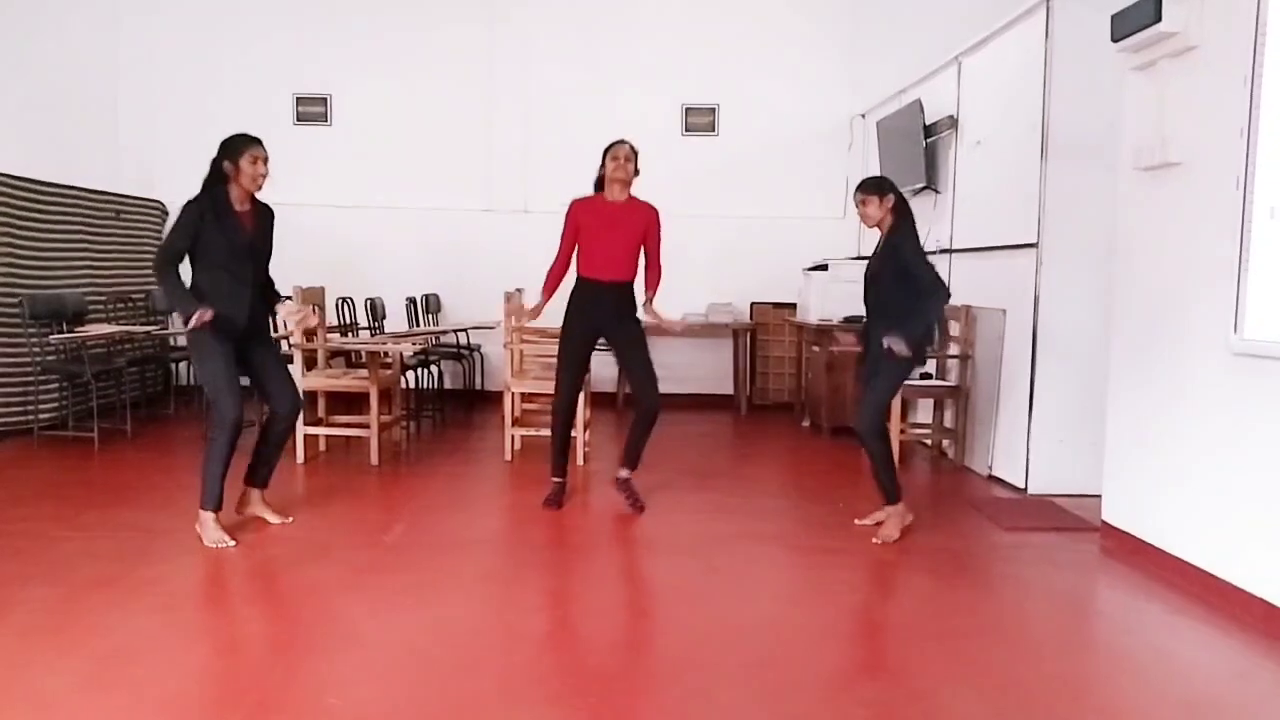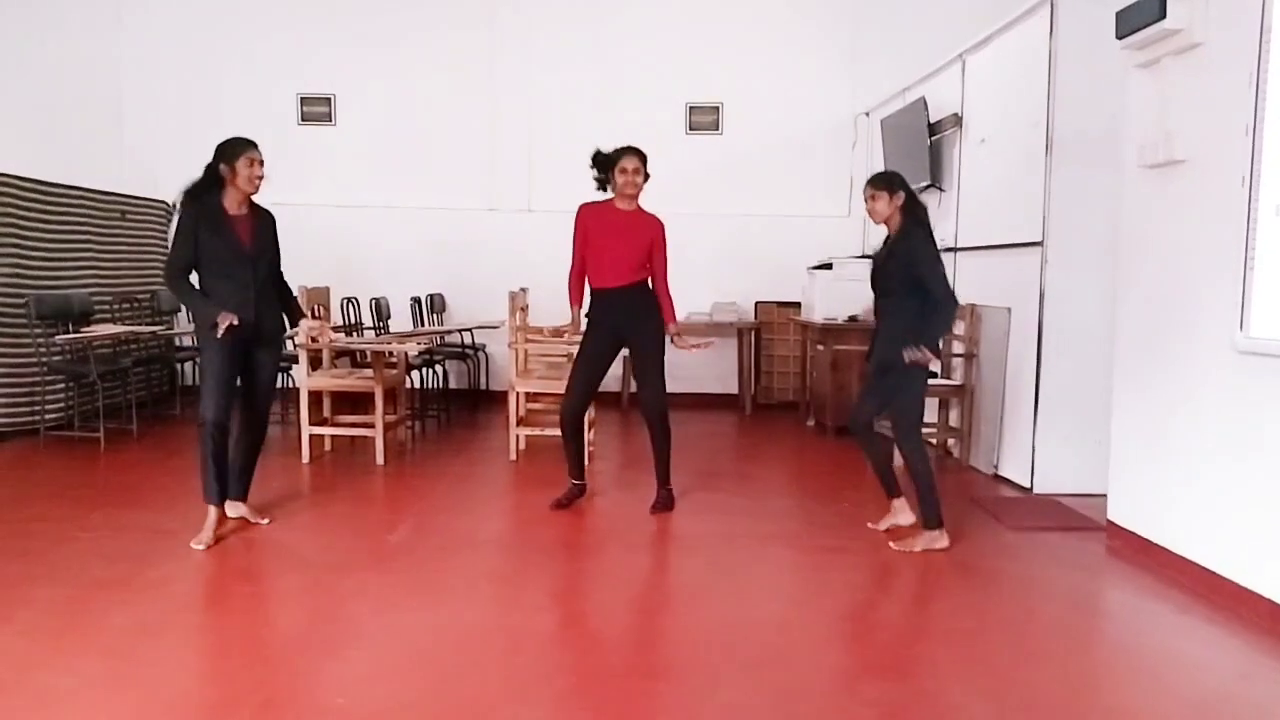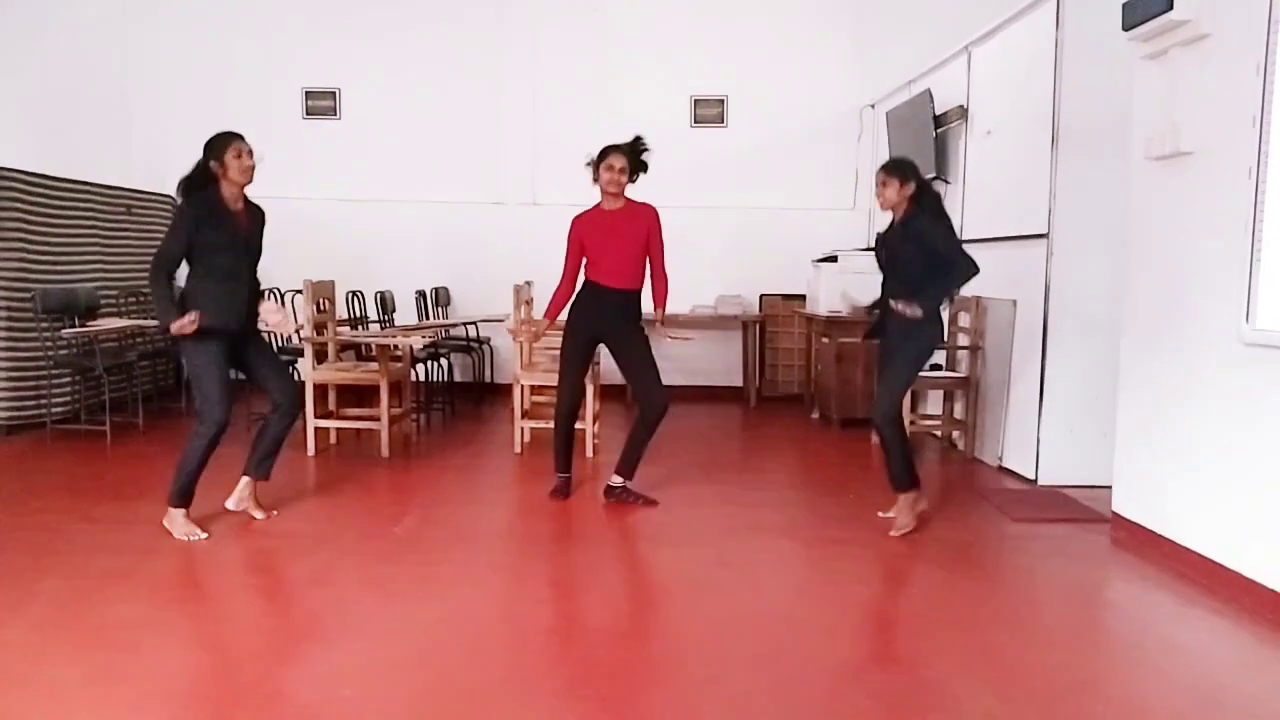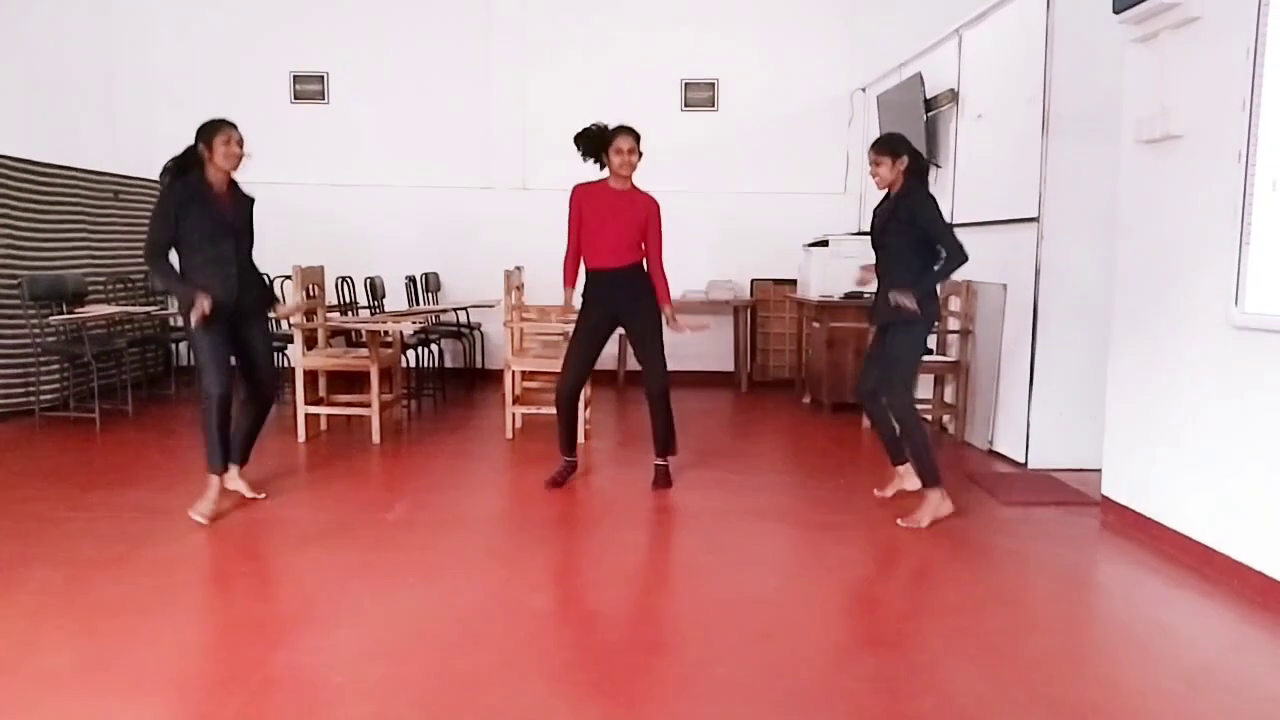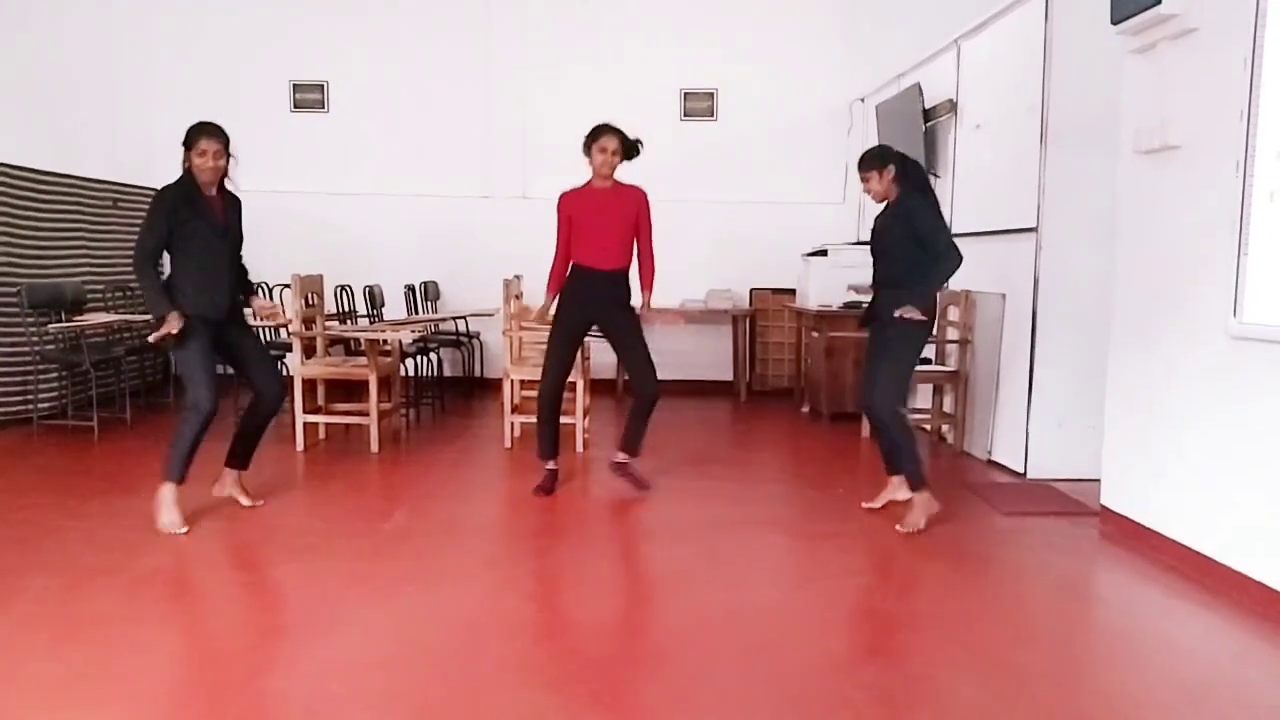
dt=0.3s
person 1, frame 1
left shoulder: (264, 215)
right shoulder: (202, 209)
right elbow: (164, 265)
left wrist: (280, 305)
right wrist: (189, 307)
left hip: (254, 326)
right hip: (212, 327)
left knee: (286, 405)
right knee: (228, 414)
left ankle: (253, 496)
right ankle: (208, 517)
person 1, frame 2
left shoulder: (265, 220)
right shoulder: (197, 216)
right elbow: (176, 276)
left wrist: (299, 318)
right wrist: (212, 313)
left hip: (265, 331)
right hip: (220, 330)
left knee: (257, 416)
right knee: (213, 413)
left ankle: (237, 500)
right ankle: (213, 511)
person 1, frame 3
left shoulder: (255, 214)
right shoulder: (196, 209)
right elbow: (161, 269)
left wrist: (261, 305)
right wrist: (171, 316)
left hip: (242, 327)
right hip: (202, 329)
left knee: (288, 397)
right knee: (215, 414)
left ankle: (244, 490)
right ankle: (176, 509)
person 1, frame 4
left shoulder: (243, 200)
right shoulder: (179, 192)
right elbow: (155, 254)
left wrist: (272, 300)
right wrist: (190, 294)
left hip: (247, 305)
right hip: (206, 308)
left knee: (263, 389)
right knee: (217, 387)
left ankle: (233, 470)
right ankle: (214, 481)
person 1, frame 5
left shoulder: (231, 202)
right shoulder: (170, 200)
right elbow: (144, 261)
left wrist: (251, 298)
right wrist: (167, 311)
left hip: (227, 314)
right hip: (190, 316)
left knee: (271, 389)
right knee: (203, 401)
left ankle: (231, 477)
right ankle: (167, 492)
person 2, frame 1
left shoulder: (902, 242)
right shoulder: (884, 246)
left elbow: (936, 294)
left wrist: (909, 339)
right wrist: (863, 338)
left hip: (898, 349)
right hip: (880, 347)
left knee: (866, 422)
right knee: (873, 424)
left ankle: (896, 507)
right ankle: (889, 506)
person 2, frame 2
left shoulder: (914, 241)
right shoulder: (892, 243)
left elbow: (946, 301)
left wrist: (926, 345)
left hip: (908, 355)
right hip: (889, 350)
left knee: (907, 437)
right knee: (860, 421)
left ankle: (934, 531)
right ankle: (899, 505)
person 2, frame 3
left shoulder: (924, 224)
right shoulder: (892, 231)
left elbow: (964, 267)
left wrist: (922, 304)
right wrist: (874, 308)
left hip: (916, 331)
right hip: (894, 330)
left knee: (882, 411)
right knee: (889, 415)
left ankle: (908, 495)
right ankle: (909, 494)
person 2, frame 4
left shoulder: (918, 201)
right shoulder: (887, 203)
left elbow: (956, 254)
left wrist: (918, 293)
right wrist: (878, 272)
left hip: (910, 314)
right hip: (892, 312)
left knee: (898, 398)
right knee: (867, 390)
left ankle: (935, 494)
right ankle: (904, 470)
person 2, frame 5
left shoulder: (913, 208)
right shoulder: (888, 214)
left elbow: (950, 256)
left wrist: (919, 299)
right wrist: (873, 292)
left hip: (908, 321)
right hip: (886, 318)
left knee: (885, 404)
right knee: (872, 401)
left ankle: (922, 495)
right ankle: (898, 482)
person 3, frame 1
left shoulder: (646, 214)
right shoulder: (579, 209)
left elbow: (652, 266)
right elbow: (562, 260)
left wrist: (649, 306)
right wrist: (542, 301)
left hip: (621, 308)
right hip: (581, 304)
left knee: (647, 399)
right knee: (565, 400)
left ankle: (625, 474)
right ankle: (558, 480)
person 3, frame 2
left shoulder: (653, 225)
right shoulder: (588, 214)
left elbow: (660, 280)
right elbow: (578, 269)
left wrist: (672, 329)
right wrist: (575, 315)
left hip: (641, 312)
right hip: (602, 314)
left knee: (653, 406)
right knee: (571, 407)
left ankle: (664, 488)
right ankle: (577, 482)
person 3, frame 3
left shoulder: (647, 215)
right shoulder: (582, 222)
left elbow: (656, 271)
right elbow: (567, 274)
left wrist: (659, 316)
right wrist: (547, 318)
left hip: (626, 314)
right hip: (587, 310)
left knee: (655, 400)
right knee: (569, 401)
left ankle: (619, 481)
right ankle: (562, 474)
person 3, frame 4
left shoulder: (648, 204)
right shoulder: (583, 194)
left elbow: (655, 258)
right elbow: (575, 249)
left wrist: (667, 307)
right wrist: (568, 295)
left hip: (638, 292)
right hip: (597, 295)
left knee: (657, 383)
right knee: (567, 385)
left ankle: (662, 463)
right ankle: (568, 461)
person 3, frame 5
left shoulder: (635, 197)
right shoulder: (570, 200)
left elbow: (645, 254)
right elbow: (562, 257)
left wrist: (648, 299)
right wrist: (548, 300)
left hip: (616, 297)
right hip: (578, 294)
left knee: (647, 386)
right knee: (550, 387)
left ankle: (623, 458)
right ankle: (550, 467)
